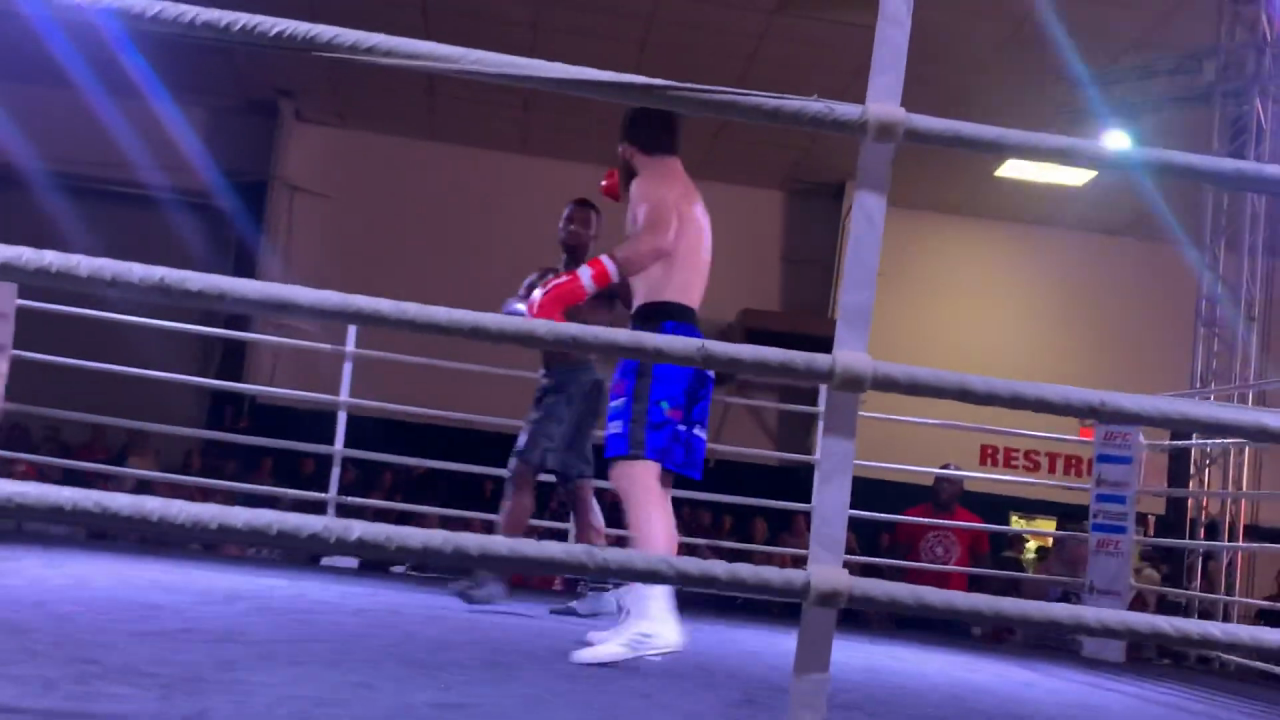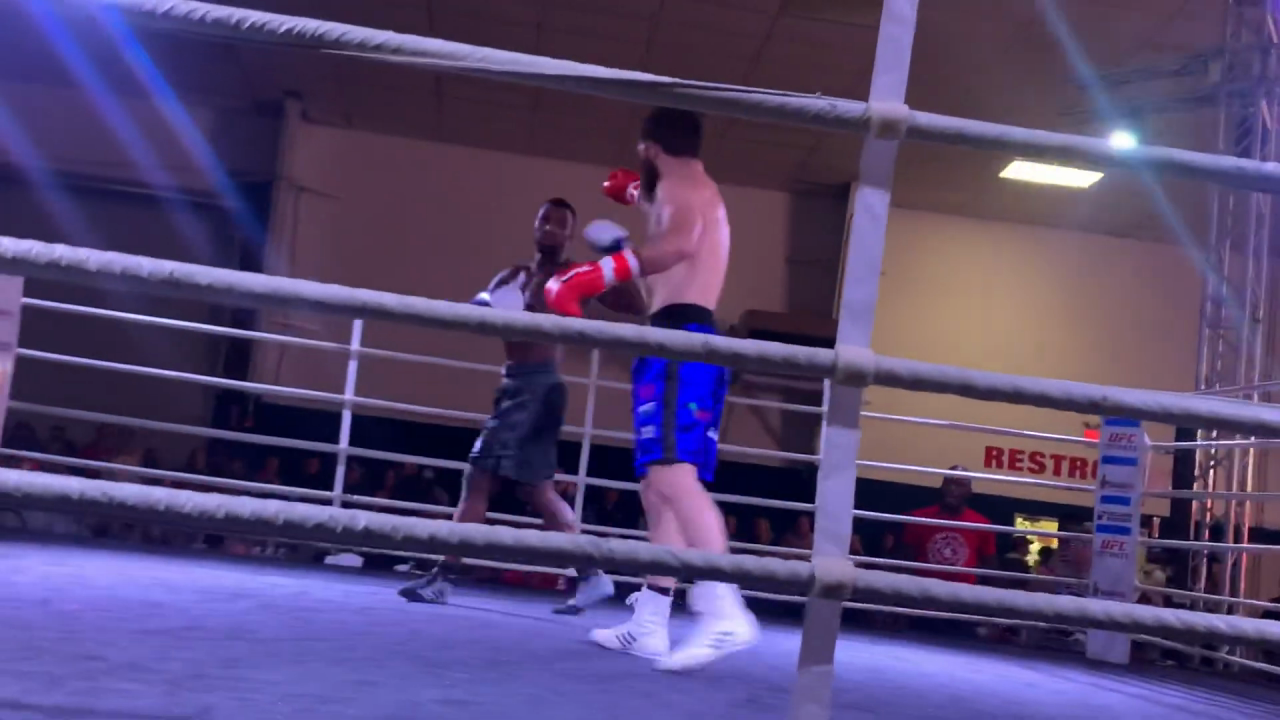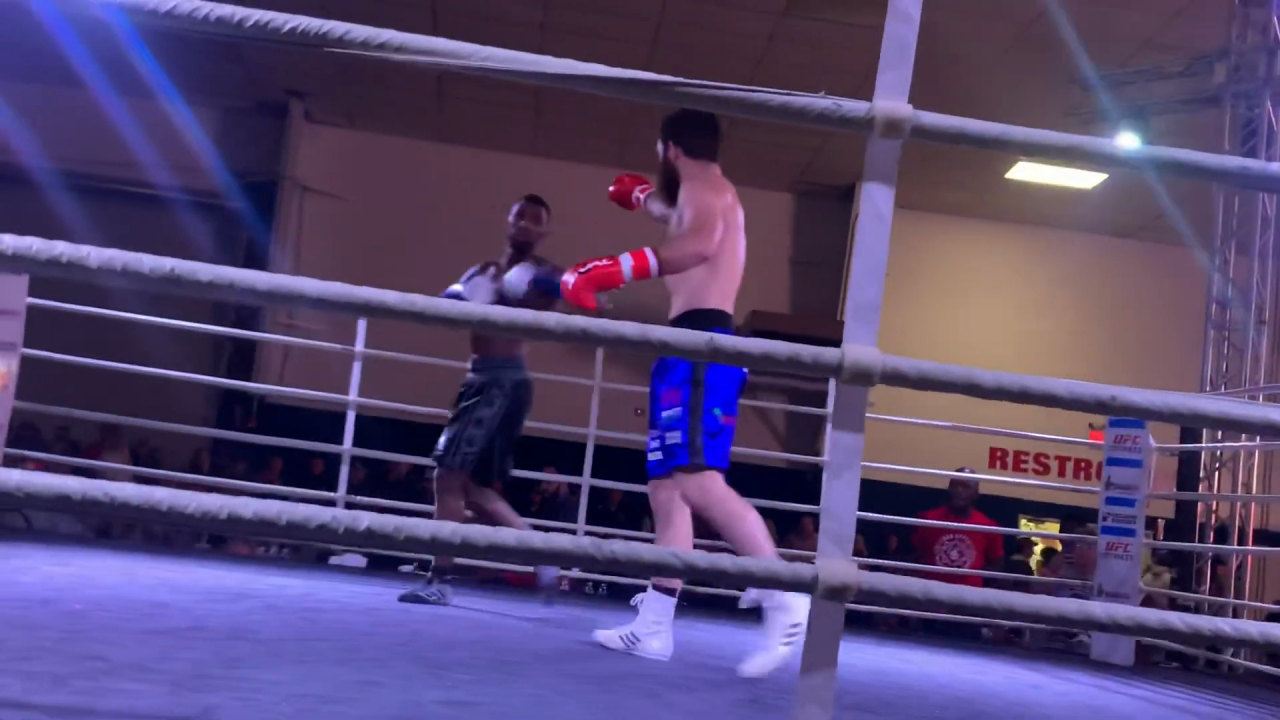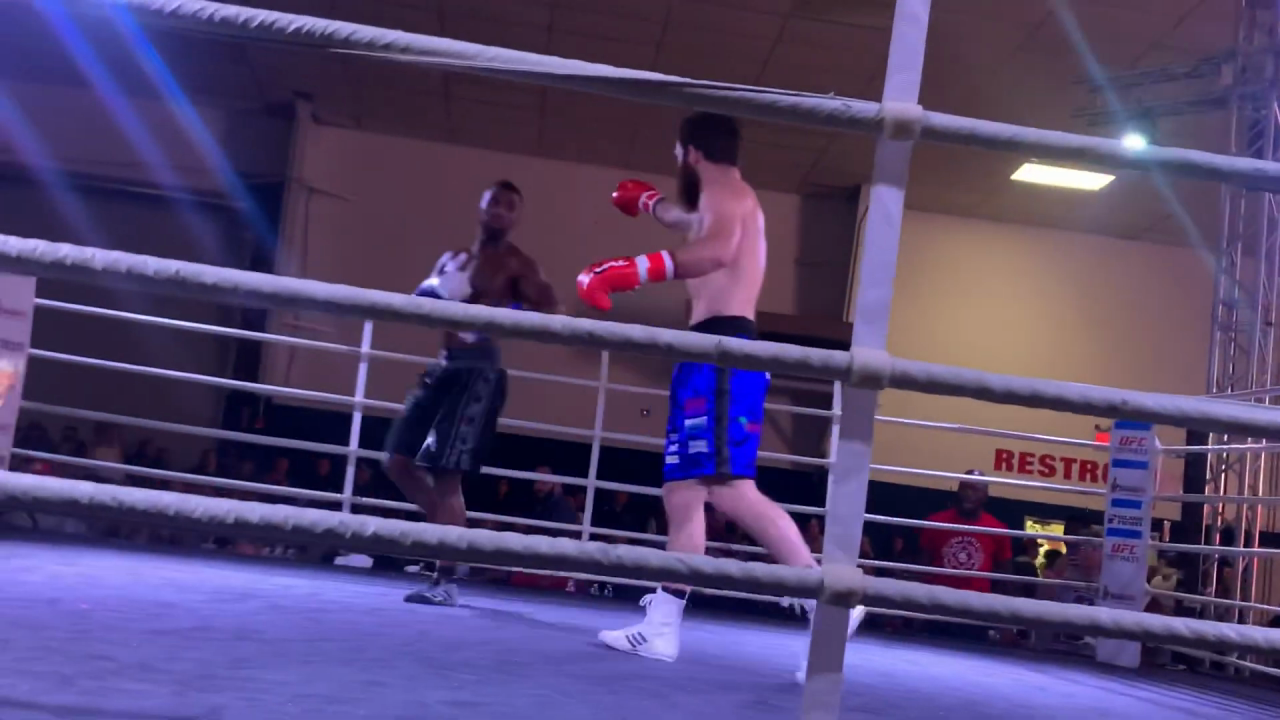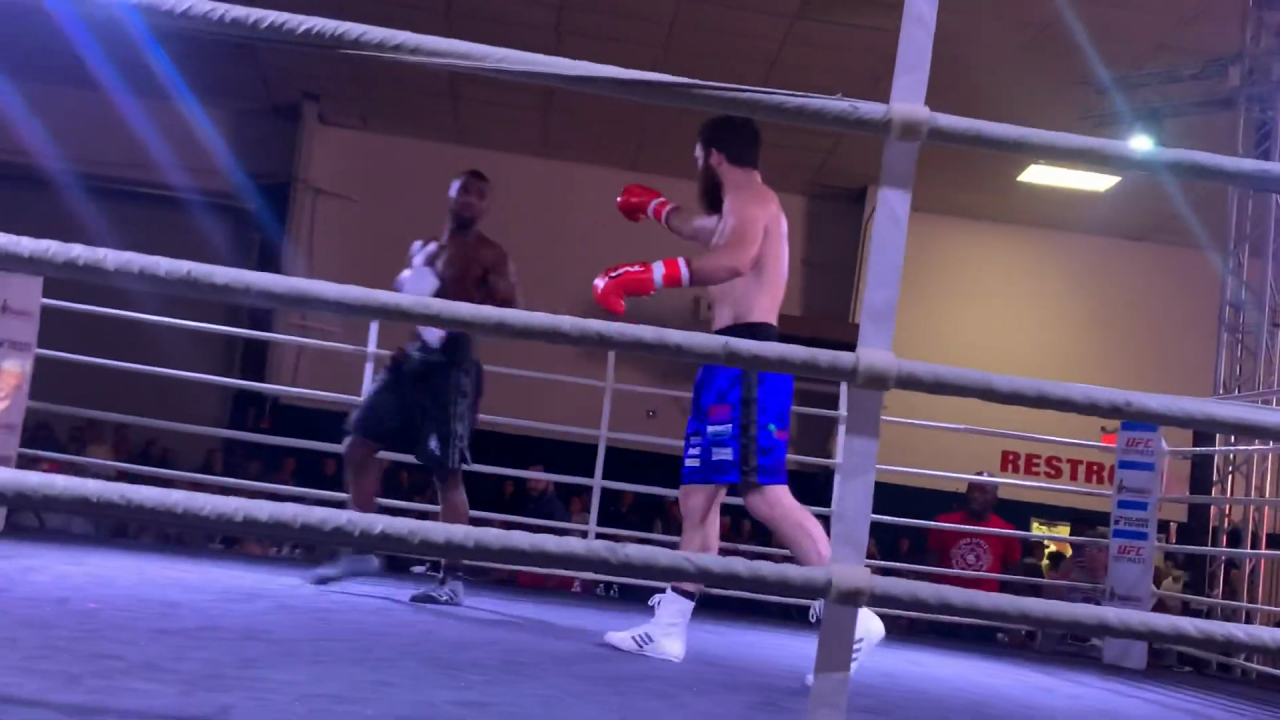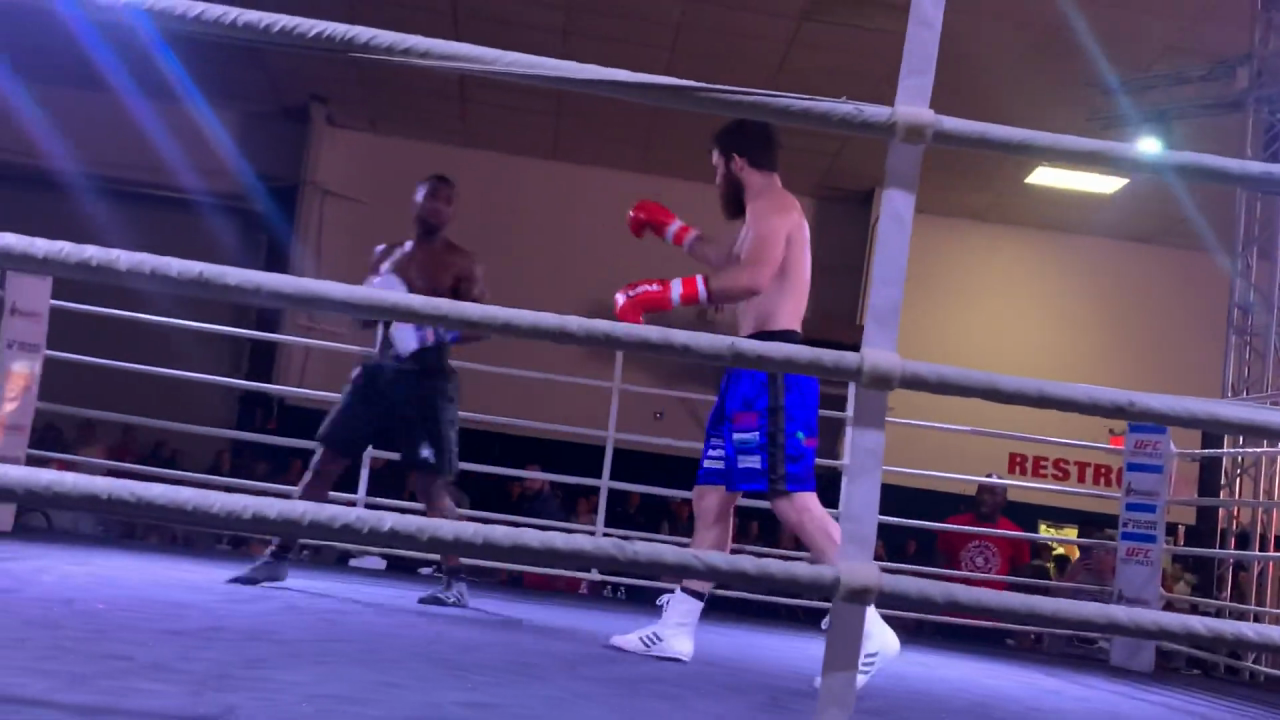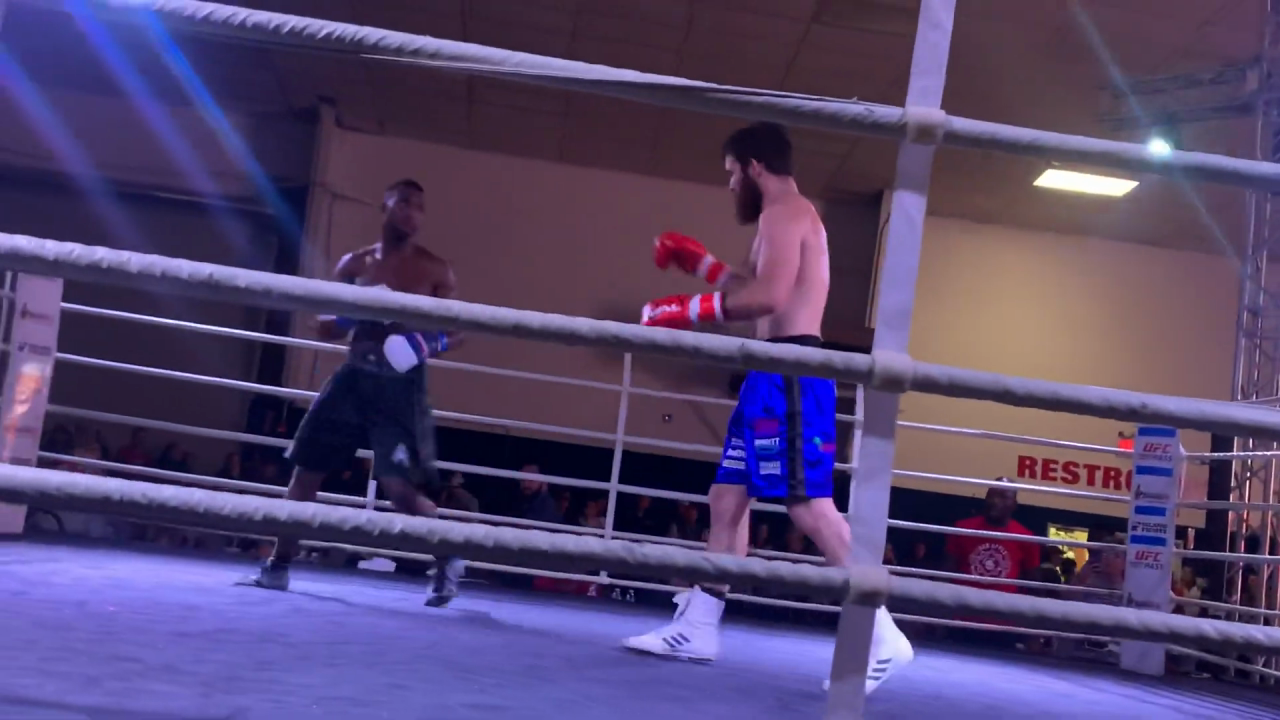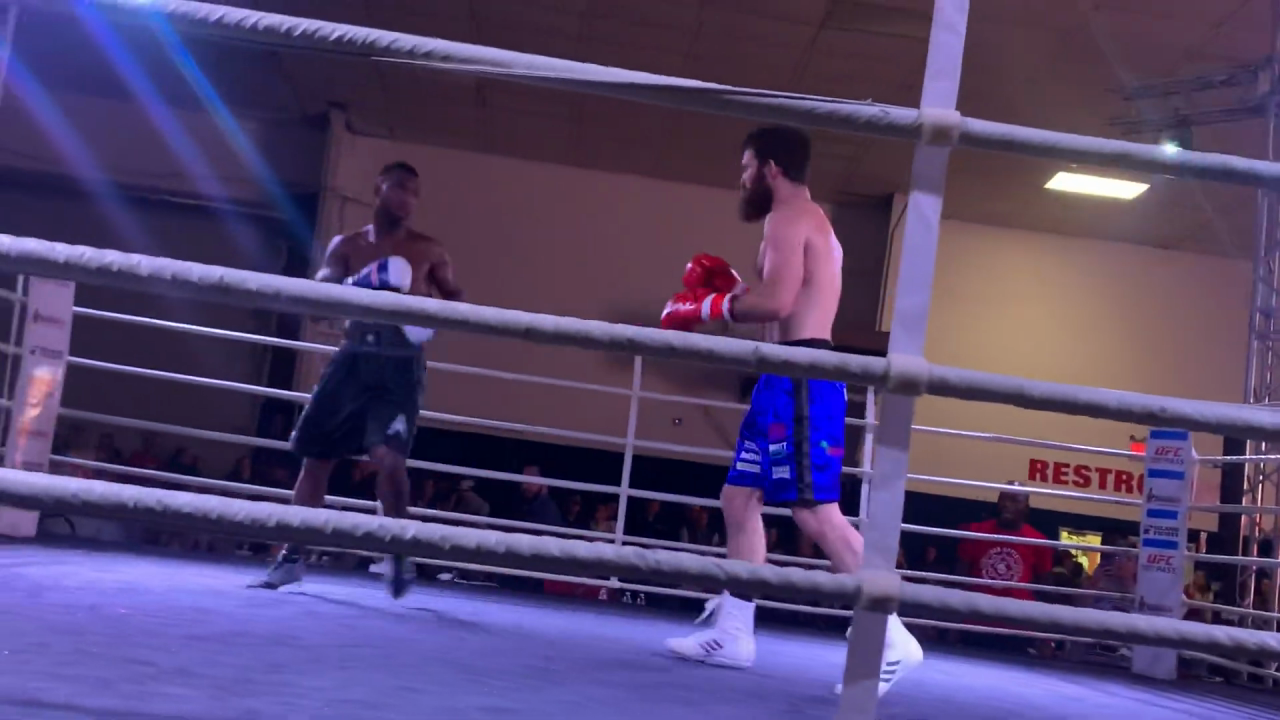
dt=0.1s
person 1, frame 1
left shoulder: (651, 182)
right shoulder: (687, 193)
left elbow: (657, 241)
left wrist: (579, 282)
right wrist: (623, 190)
left hip: (659, 336)
right hip: (689, 346)
left knee: (633, 471)
right knee: (652, 484)
left ankle: (651, 619)
right ankle: (653, 617)
person 1, frame 2
left shoulder: (680, 185)
right shoulder: (702, 194)
left elbow: (680, 243)
left wrist: (597, 274)
right wrist: (634, 189)
left hip: (679, 340)
left knee: (670, 476)
right knee: (658, 484)
left ankle: (724, 613)
right ankle: (649, 622)
person 1, frame 3
left shoulder: (700, 187)
right shoulder: (714, 196)
left elbow: (698, 246)
left wrist: (614, 269)
right wrist: (639, 194)
right hip: (701, 351)
left knee: (699, 484)
right knee: (667, 489)
left ankle: (788, 606)
right ankle: (653, 625)
person 1, frame 4
left shoulder: (725, 193)
right shoulder: (725, 204)
left elbow: (716, 251)
right elbow: (684, 219)
left wrist: (632, 271)
right wrist: (646, 200)
right hip: (708, 358)
left knee: (735, 491)
right knee: (682, 493)
right ankle: (659, 628)
person 1, frame 5
left shoulder: (749, 198)
right shoulder: (745, 208)
left elbow: (733, 260)
right elbow: (701, 228)
left wrist: (647, 276)
right wrist: (655, 208)
right hip: (731, 364)
left knee: (766, 497)
right knee: (697, 496)
left ankle: (851, 616)
right ankle: (668, 628)
person 1, frame 6
left shoulder: (769, 207)
right shoulder: (773, 215)
left elbow: (753, 279)
right elbow: (727, 258)
left wrist: (666, 293)
right wrist: (671, 226)
left hip: (773, 369)
right hip: (755, 372)
left knee: (795, 503)
right knee: (710, 498)
left ankle: (870, 632)
right ankle: (673, 627)
person 1, frame 7
left shoulder: (783, 212)
right shoulder: (790, 220)
left elbow: (770, 294)
right elbow: (751, 282)
left wrist: (687, 310)
right wrist: (696, 260)
left hip: (789, 373)
right hip: (774, 377)
left knee: (811, 508)
right knee: (727, 498)
left ankle: (882, 639)
right ankle: (696, 628)
person 1, frame 8
left shoulder: (786, 217)
right shoulder: (816, 226)
left elbow: (774, 305)
left wrist: (703, 306)
right wrist: (724, 282)
left hip: (798, 380)
right hip: (792, 381)
left knee: (817, 513)
right knee: (740, 496)
left ankle: (891, 640)
right ankle: (732, 628)
person 2, frame 1
right shoulder: (542, 278)
right elbow: (512, 310)
right wrist: (521, 311)
left hip: (578, 383)
right hip: (555, 382)
left knee: (521, 474)
right knee: (578, 489)
left ankle: (494, 575)
right ankle: (599, 589)
person 2, frame 2
right shoulder: (512, 276)
left elbow: (633, 302)
right elbow: (475, 308)
right wrist: (487, 304)
left hip: (536, 384)
right hip: (517, 383)
left knee: (477, 478)
right knee: (540, 492)
left ankle: (445, 577)
right ankle: (592, 577)
person 2, frame 3
left shoulder: (540, 272)
right shoulder: (483, 272)
right elbow: (444, 303)
left wrist: (550, 282)
right wrist: (457, 296)
left hip: (501, 381)
right hip: (482, 379)
left knee: (450, 477)
right knee: (474, 488)
left ankle: (440, 579)
person 2, frame 4
left shoulder: (517, 263)
right shoulder: (452, 260)
left elbow: (549, 312)
right elbow: (421, 303)
left wrist: (499, 314)
right wrist: (428, 294)
left hip: (477, 373)
right hip: (444, 370)
left knee: (444, 478)
right knee: (398, 464)
left ankle: (447, 579)
person 2, frame 5
left shoulder: (490, 254)
right shoulder: (422, 249)
left elbow: (508, 313)
right elbow: (402, 299)
right wrist: (405, 289)
left hip: (453, 369)
right hip: (412, 361)
left knee: (445, 475)
right knee: (356, 449)
left ankle: (453, 578)
right ankle: (359, 550)
person 2, frame 6
left shoulder: (461, 262)
right shoulder: (387, 255)
left wrist: (437, 332)
left hip: (427, 377)
right hip: (380, 370)
left knee: (431, 483)
right knee: (325, 463)
left ankle: (455, 580)
right ankle: (277, 558)
person 2, frame 7
left shoulder: (433, 268)
right shoulder: (353, 263)
right elbow: (324, 326)
left wrist: (430, 344)
right wrist: (350, 315)
left hip: (401, 384)
right hip: (354, 377)
left knee: (399, 489)
right knee: (306, 472)
left ankle: (448, 561)
right ankle: (277, 567)
person 2, frame 8
left shoulder: (428, 250)
right shoulder: (347, 245)
left elbow: (457, 302)
right wrist: (359, 284)
left hip: (400, 364)
right hip: (351, 359)
left knee: (387, 462)
right knee: (315, 461)
right ankle: (291, 559)
